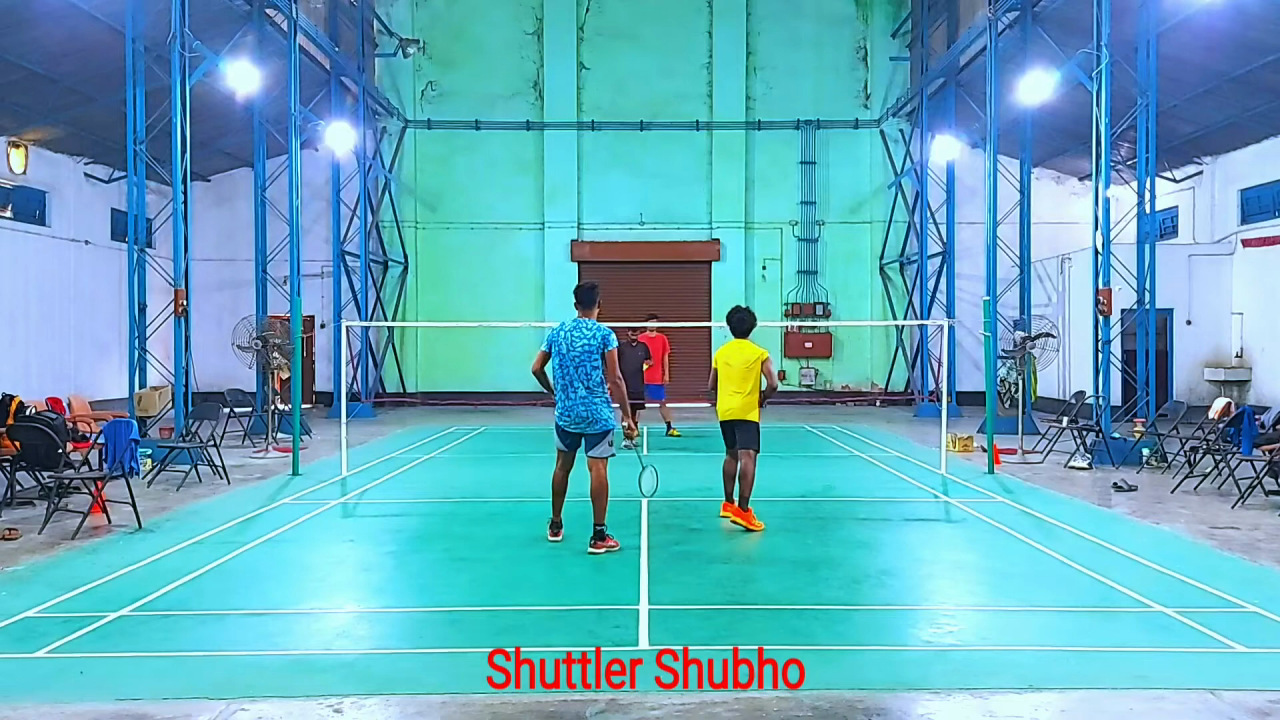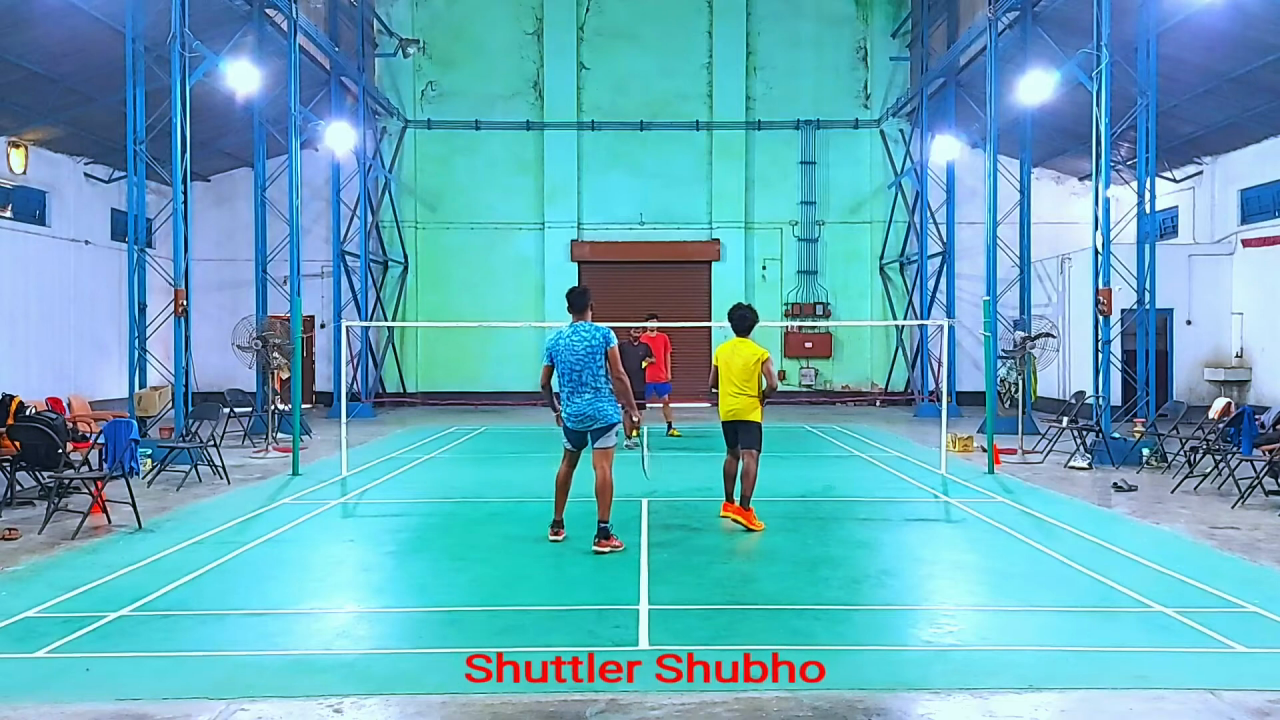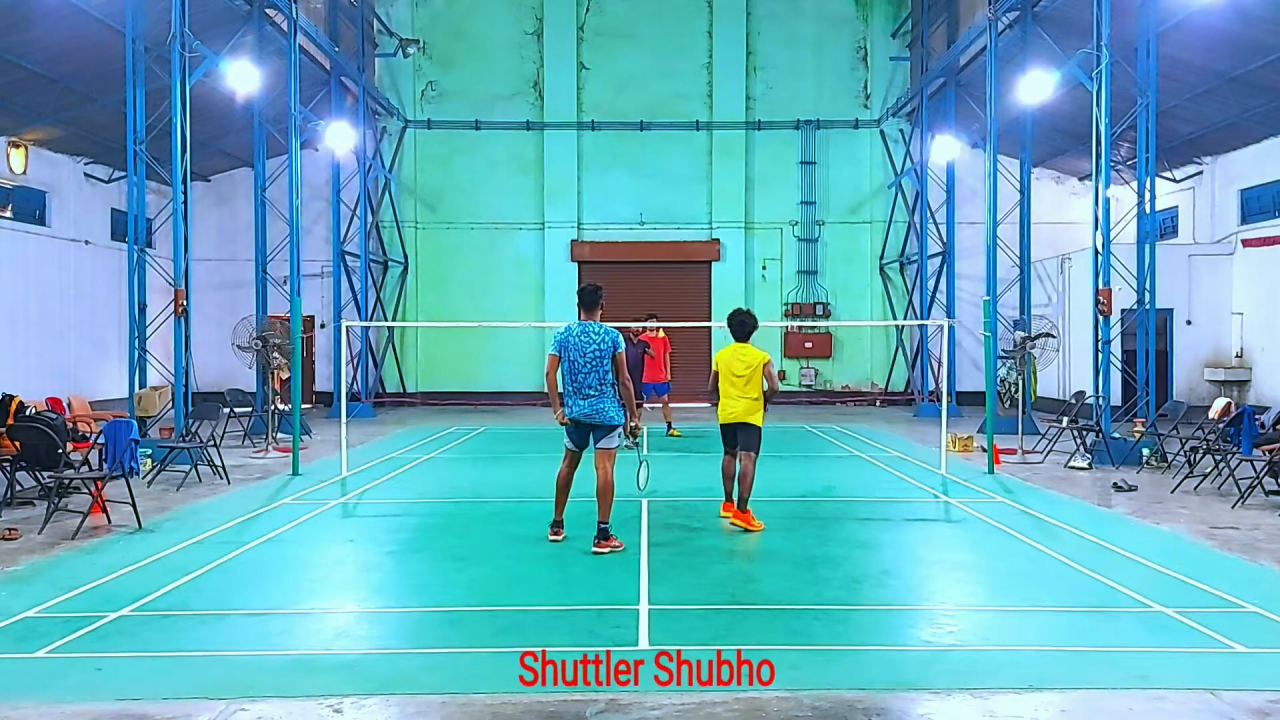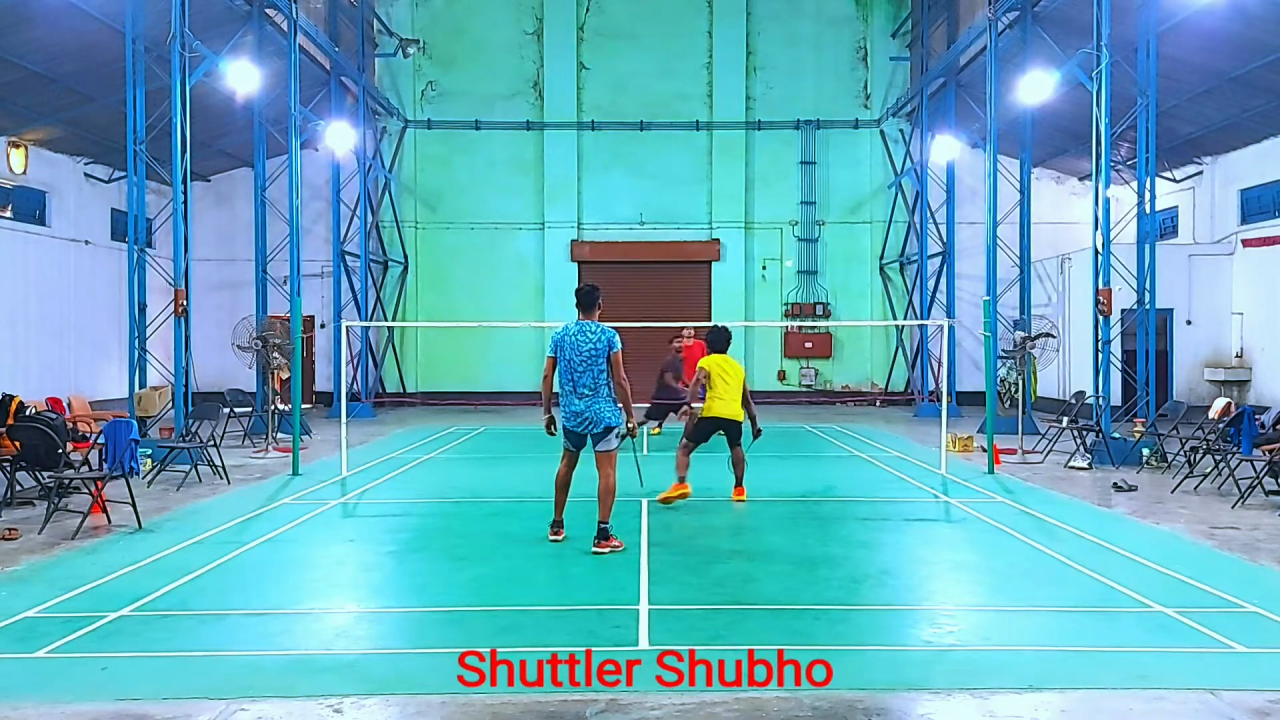
dt=1s
person 1, frame 1
left shoulder: (557, 332)
right shoulder: (605, 334)
left elbow: (537, 369)
right elbow: (615, 379)
left wrist: (554, 392)
right wrist: (627, 416)
left hip: (565, 413)
right hip: (597, 412)
left knee: (562, 466)
right knee: (598, 470)
left ankle: (555, 525)
right ankle: (599, 536)
person 1, frame 2
left shoulder: (555, 340)
right shoulder: (604, 334)
left elbow: (544, 382)
right elbow: (618, 375)
left wrist: (555, 408)
right wrist: (632, 408)
left hip: (572, 413)
right hip: (603, 411)
left knee: (567, 465)
right knee: (603, 469)
left ankle: (557, 525)
right ankle: (603, 535)
person 1, frame 3
left shoulder: (563, 335)
right shoulder: (613, 336)
left elbow: (550, 373)
right elbow: (624, 380)
left wrist: (558, 410)
right wrist: (633, 415)
left hip: (574, 413)
right hip: (607, 412)
left knee: (568, 465)
right knee: (604, 470)
left ankle: (557, 525)
right ankle: (602, 535)
person 1, frame 4
left shoulder: (560, 335)
right shoulder: (609, 336)
left elbow: (547, 377)
right elbow: (620, 380)
left wrist: (547, 413)
right wrist: (630, 415)
left hip: (571, 414)
right hip: (603, 413)
left knee: (567, 464)
right knee: (606, 470)
left ankle: (557, 525)
right ankle: (603, 534)
person 2, frame 1
left shoulder: (720, 352)
right shoulder: (759, 353)
left elbow: (711, 386)
right elbow: (773, 384)
right wrist: (762, 398)
left hip: (724, 411)
right hip: (746, 412)
left knee: (732, 454)
right knee: (748, 457)
left ankle: (728, 503)
right ankle: (742, 510)
person 2, frame 2
left shoulder: (721, 350)
right shoulder: (760, 353)
left elbow: (713, 384)
right elbow: (773, 385)
right wrist: (762, 397)
left hip: (727, 412)
right hip: (749, 412)
left knee: (732, 454)
right knee: (750, 457)
left ankle: (729, 504)
right ankle: (744, 509)
person 2, frame 3
left shoulder: (721, 355)
right shoulder: (762, 357)
left elbow: (712, 388)
right elbow: (773, 388)
right wrist: (762, 400)
left hip: (726, 415)
right hip: (749, 415)
left knee: (730, 455)
right knee: (748, 460)
left ankle: (729, 503)
right ankle: (741, 510)
person 2, frame 4
left shoulder: (707, 361)
right shoulder: (737, 367)
left elbow: (697, 380)
right elbow: (747, 399)
left wrist: (688, 404)
right wrist: (755, 424)
left hip: (713, 413)
right hip: (735, 416)
left knee: (684, 448)
right knee: (736, 448)
left ankle: (681, 484)
right ankle: (739, 489)
